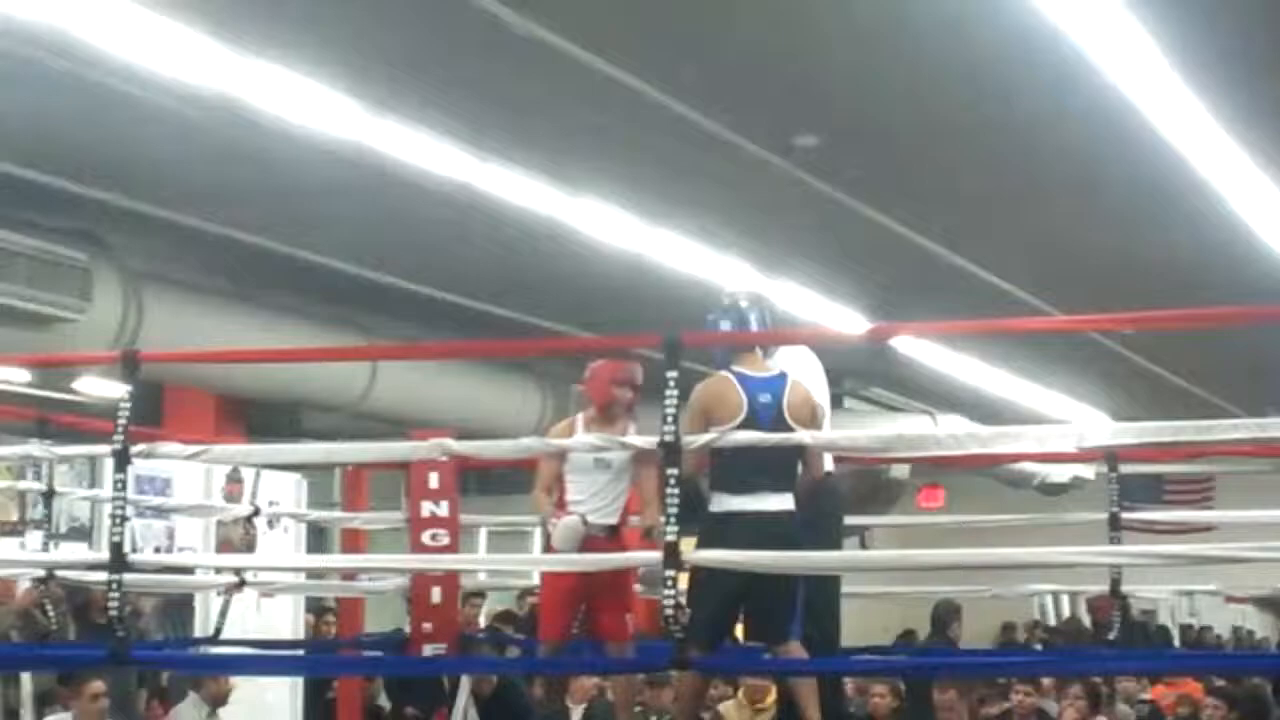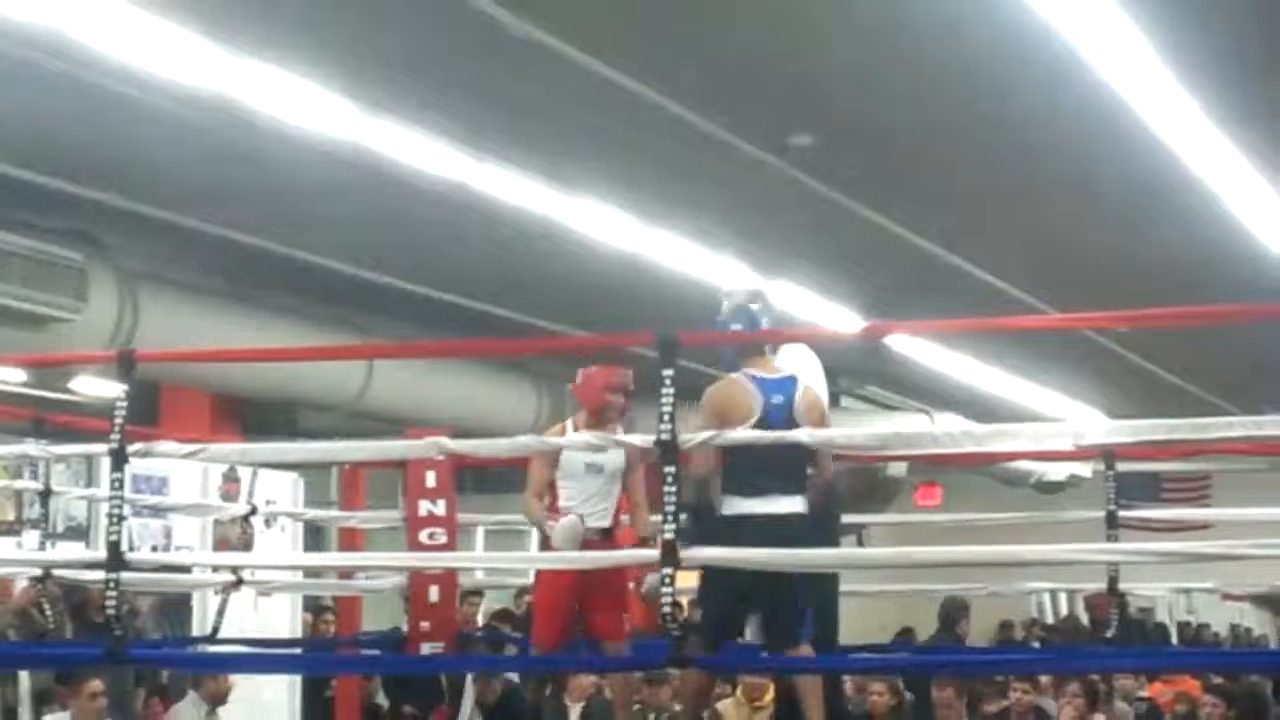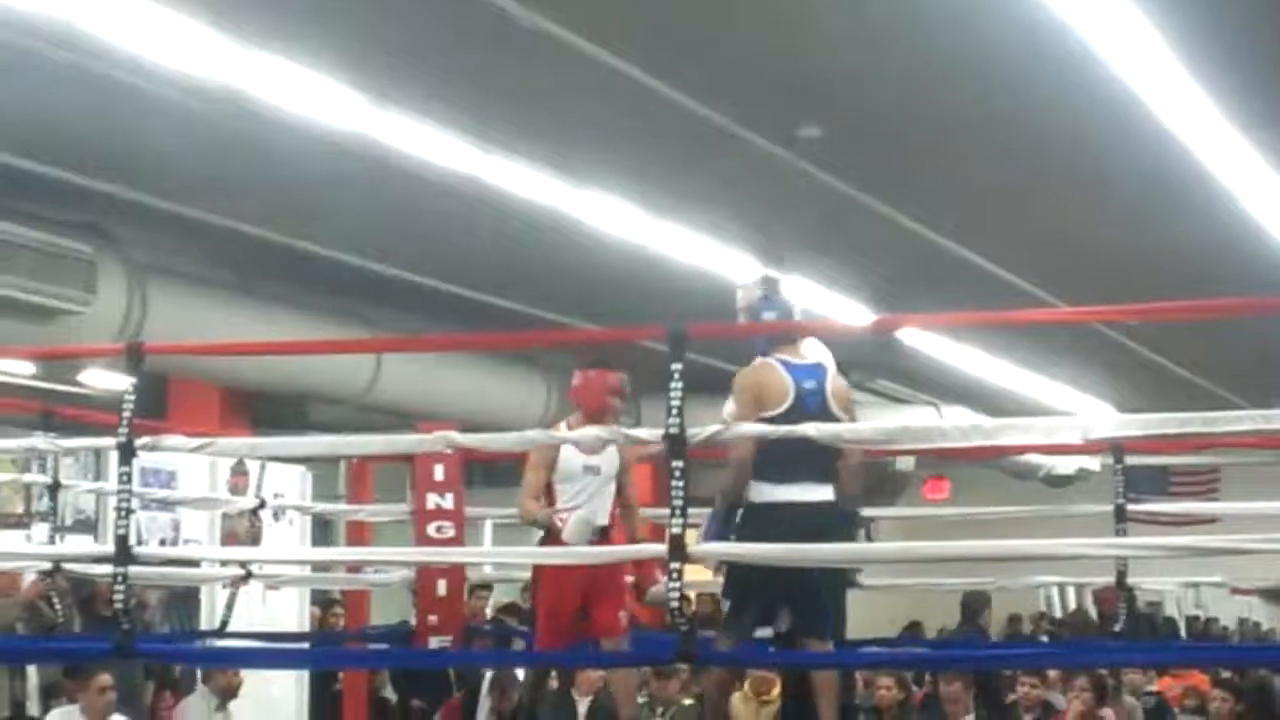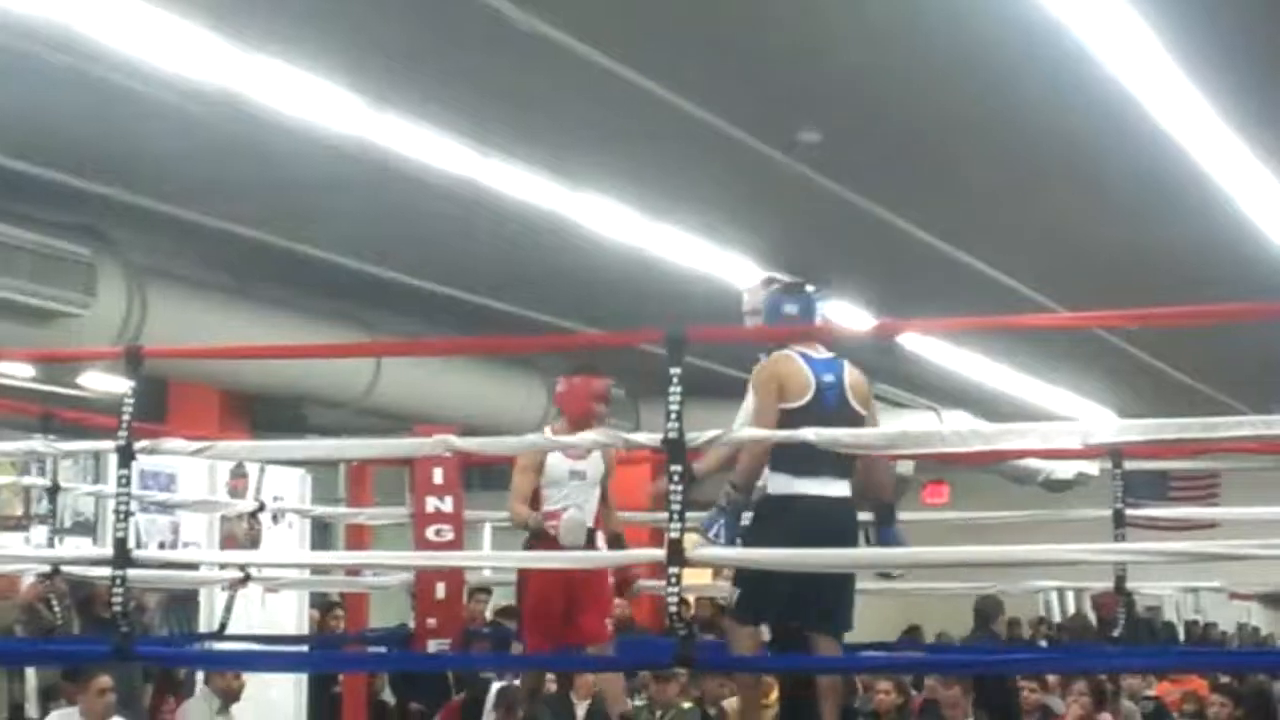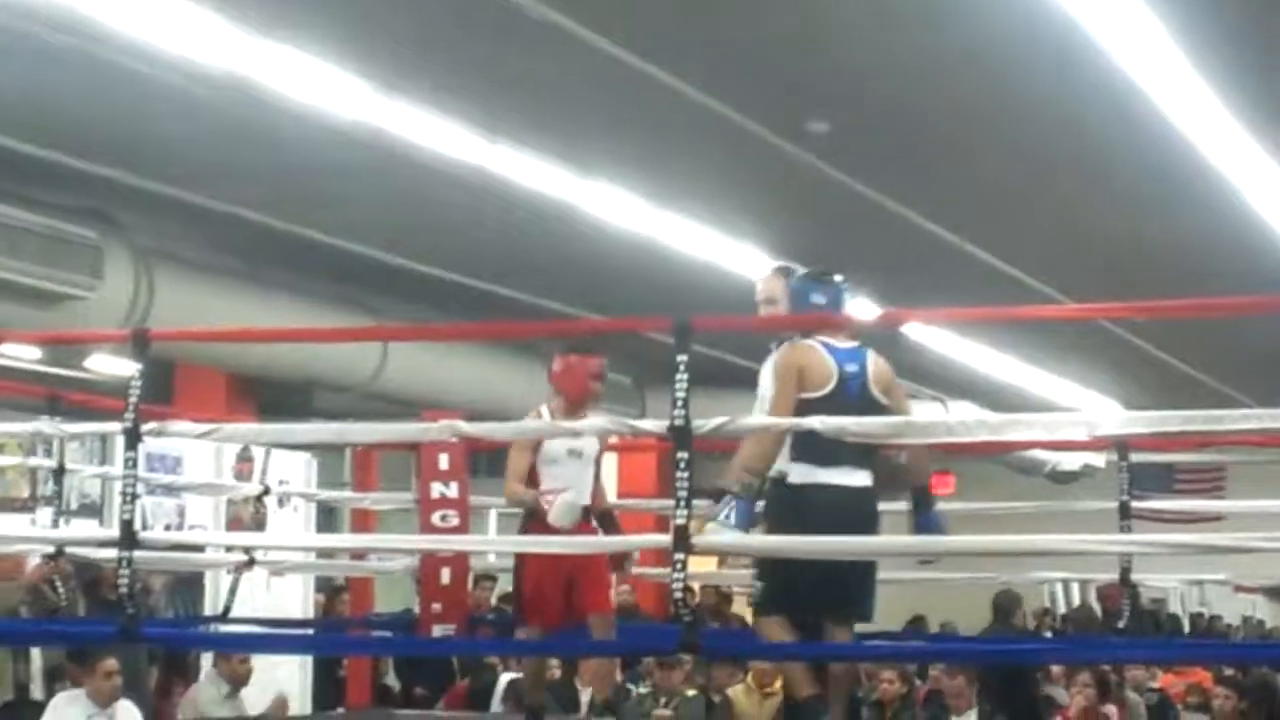
dt=0.1s
person 1, frame 1
left shoulder: (709, 392)
right shoulder: (800, 394)
left elbow: (689, 468)
right elbow: (815, 471)
left hip: (728, 524)
right hip: (781, 524)
left knee: (702, 644)
right knee: (785, 640)
person 1, frame 2
left shoulder: (721, 394)
right shoulder: (809, 397)
left elbow: (702, 471)
right elbow: (825, 476)
left wrist: (699, 519)
left hip: (738, 527)
right hip: (793, 527)
left knee: (709, 642)
right knee: (795, 644)
person 1, frame 3
left shoulder: (754, 377)
right shoulder: (836, 382)
left elbow: (742, 454)
right elbow: (852, 463)
left wrist: (722, 514)
right wrist: (849, 518)
left hip: (771, 513)
right hip: (824, 514)
left knee: (733, 629)
right knee: (818, 634)
person 1, frame 4
left shoulder: (773, 368)
right shoulder: (854, 377)
left elbow: (759, 445)
right elbow: (876, 457)
left wrist: (729, 505)
left hip: (786, 506)
right hip: (838, 510)
left knee: (742, 616)
right knee: (825, 632)
person 1, frame 5
left shoulder: (794, 356)
right shoulder: (878, 366)
left elbow: (771, 433)
right elbow: (910, 443)
left wrist: (743, 494)
right wrist: (923, 506)
left hip: (806, 497)
right hip: (858, 500)
left knee: (770, 607)
right knee: (837, 622)
person 2, frame 1
right shoulder: (564, 434)
left elbow: (649, 501)
right elbow: (541, 492)
right wrist: (552, 521)
left hip: (612, 546)
right hip: (567, 546)
left knee: (620, 643)
right knee: (551, 640)
person 2, frame 2
left shoulder: (627, 444)
right shoulder: (555, 439)
left elbow: (638, 505)
right elbow: (532, 498)
right wrist: (547, 524)
left hip: (606, 548)
right hip: (562, 549)
left knee: (617, 643)
right knee: (544, 643)
person 2, frame 3
left shoulder: (619, 448)
right shoulder: (550, 443)
left elbow: (628, 507)
right elbow: (527, 504)
right wrist: (552, 521)
left hip: (603, 550)
left knee: (617, 640)
right knee: (548, 644)
person 2, frame 4
left shoulder: (603, 451)
right shoulder: (538, 447)
right elbow: (516, 508)
right wrist: (544, 523)
right hip: (543, 555)
left knee: (602, 646)
right knee: (537, 648)
person 2, frame 5
right shoulder: (535, 424)
right elbow: (512, 486)
left wrist: (615, 533)
right wrist: (541, 503)
left hip: (584, 531)
right hip: (542, 532)
left knee: (603, 618)
right knee: (538, 625)
